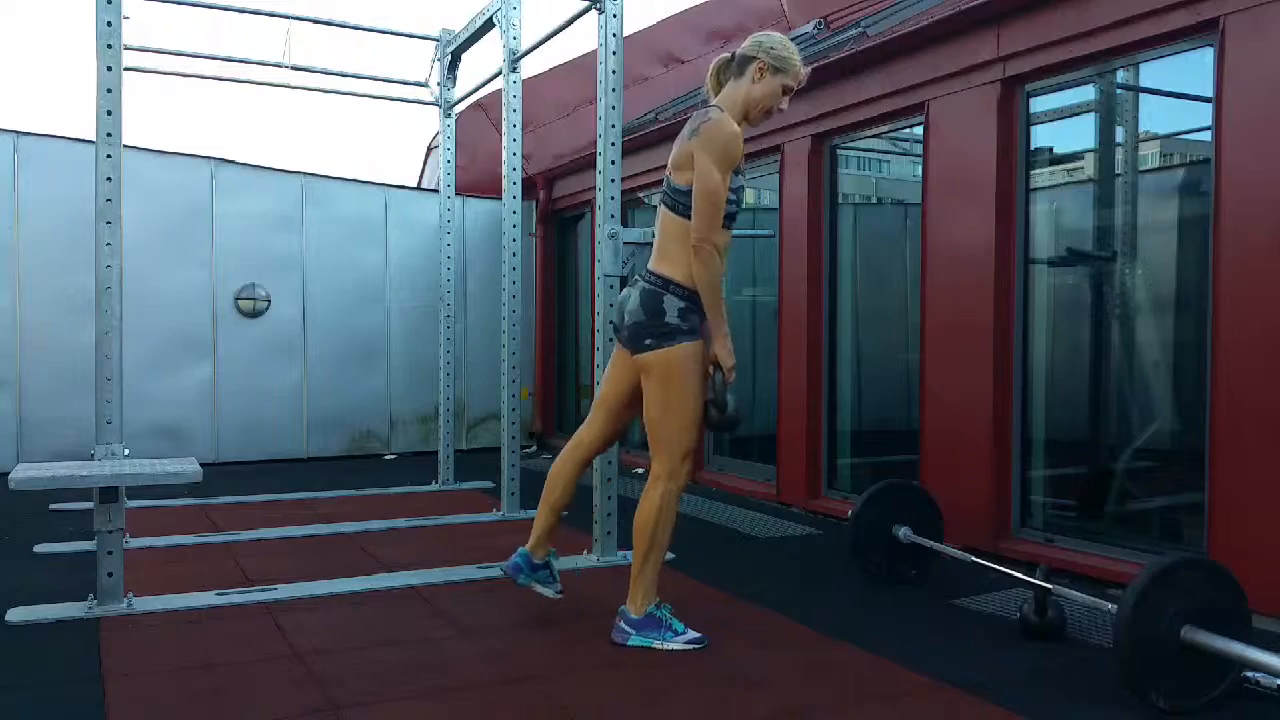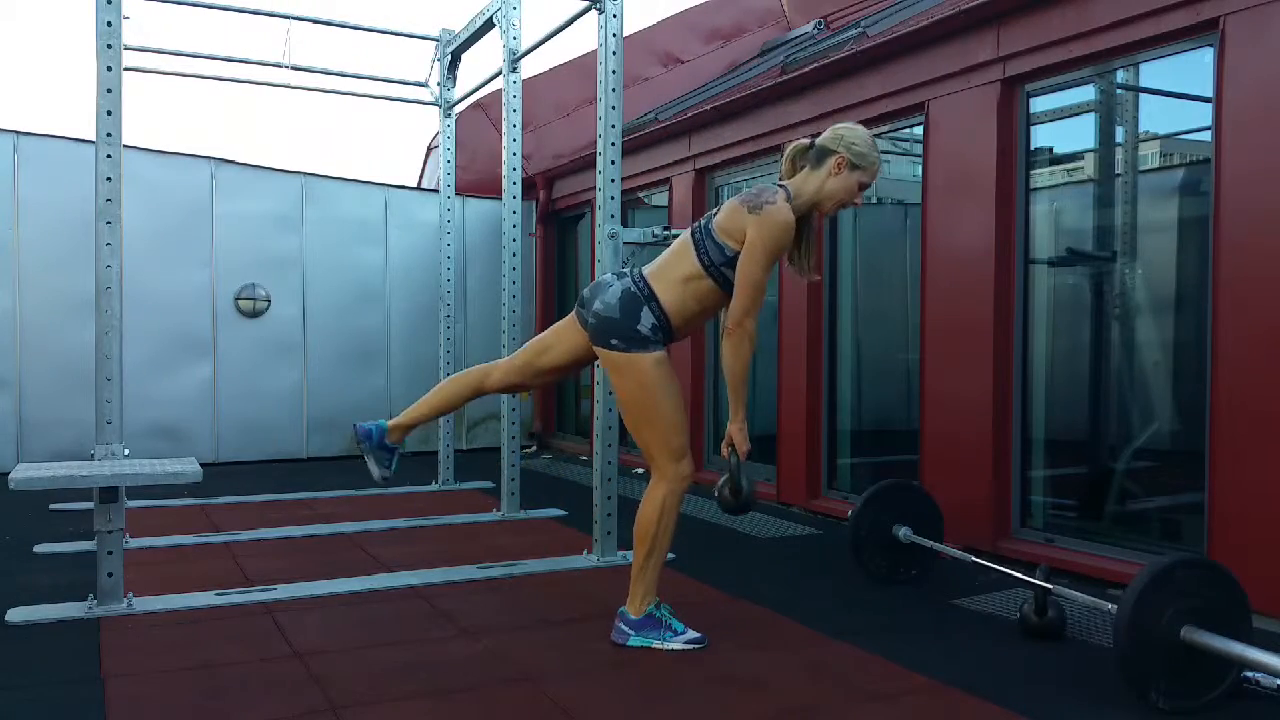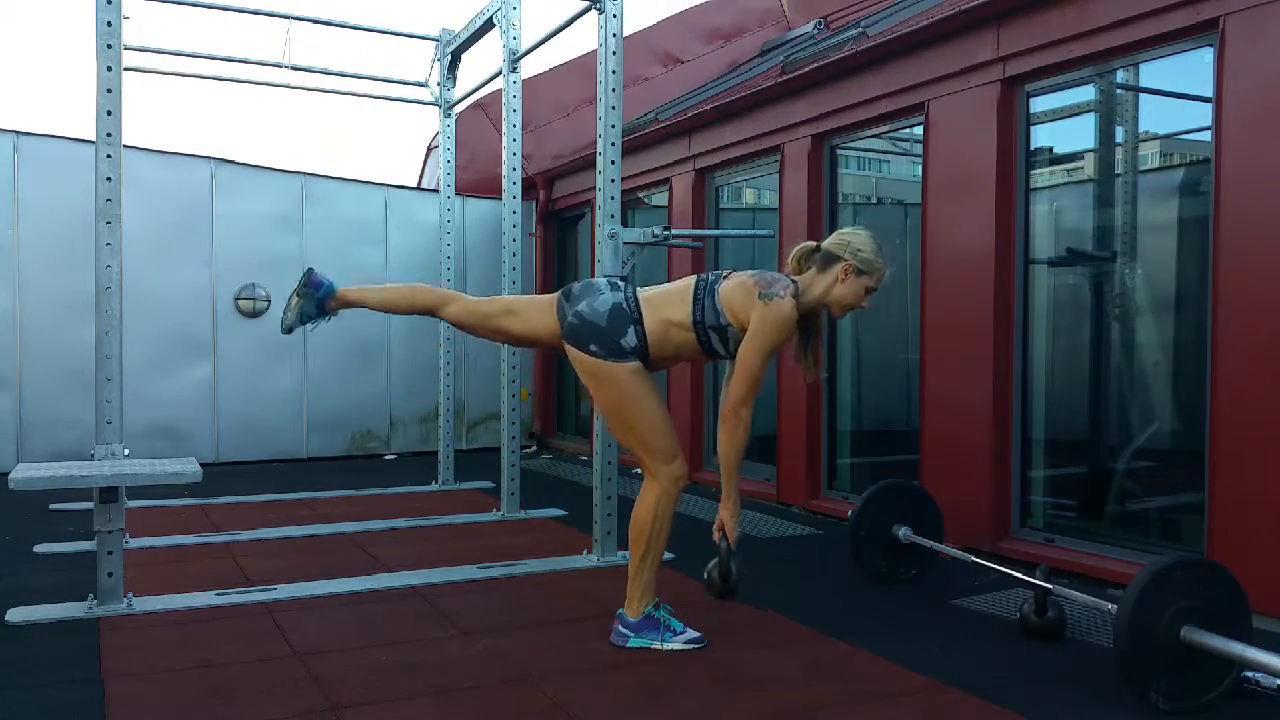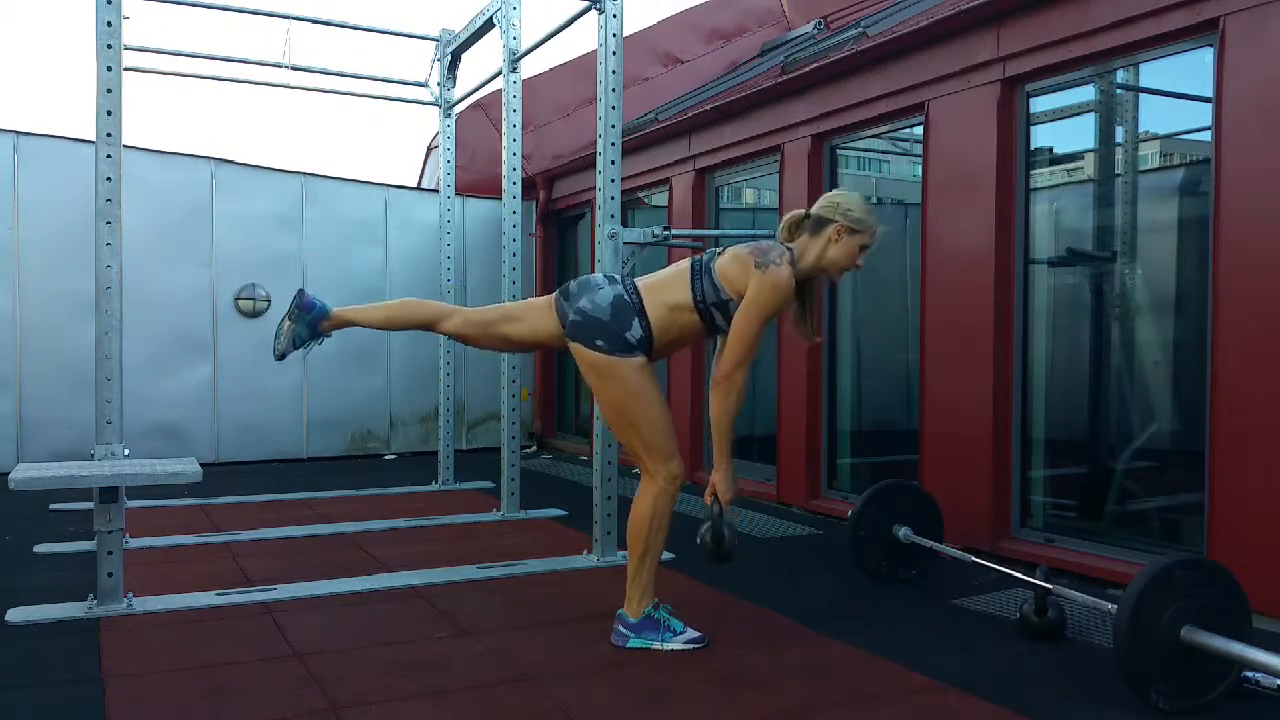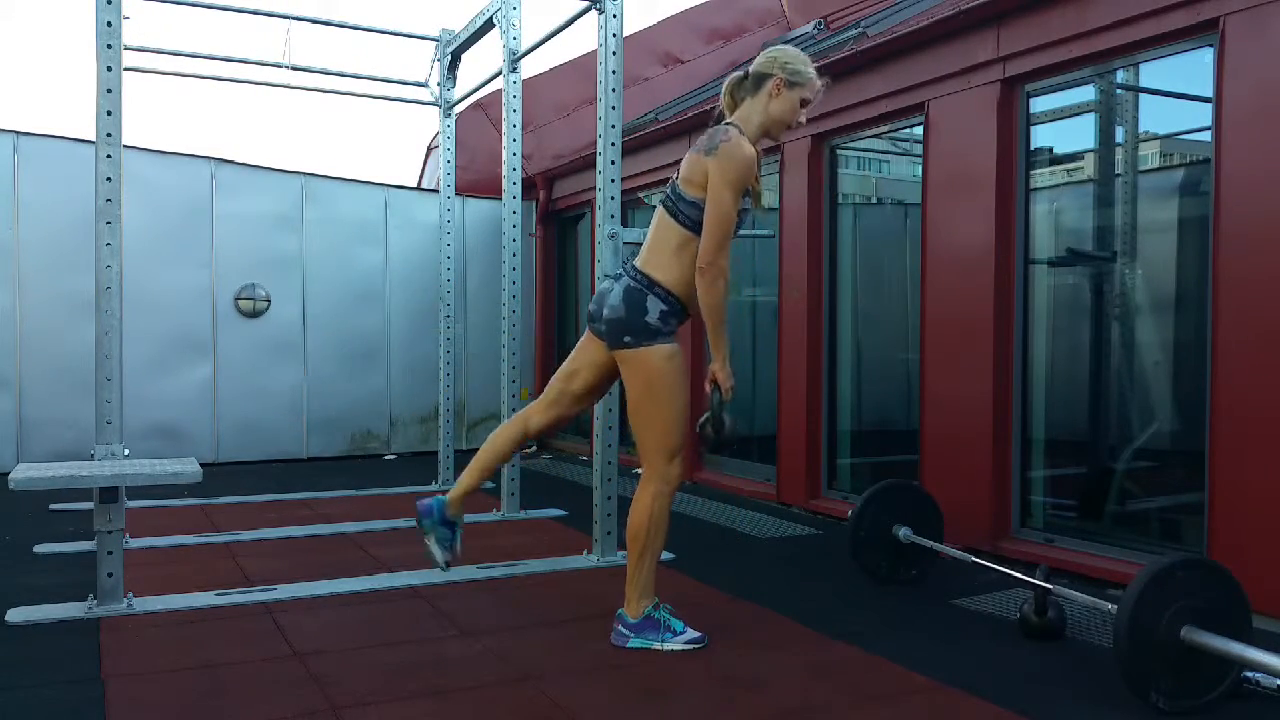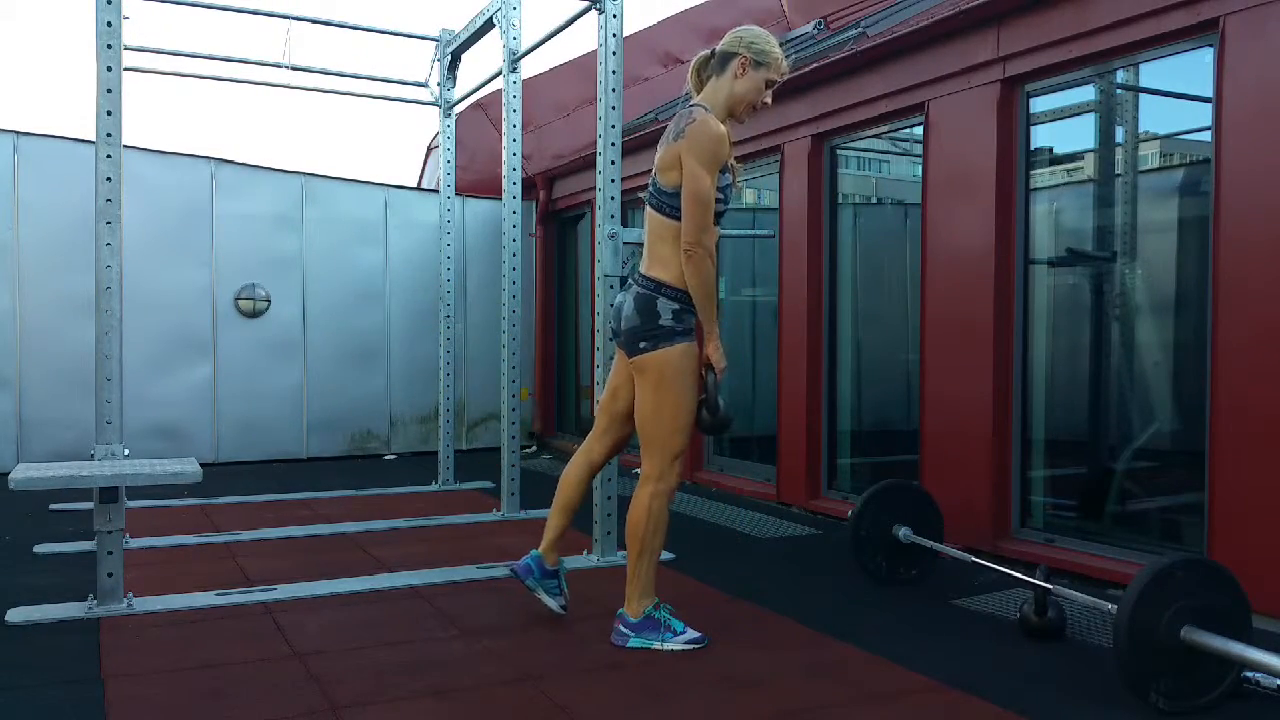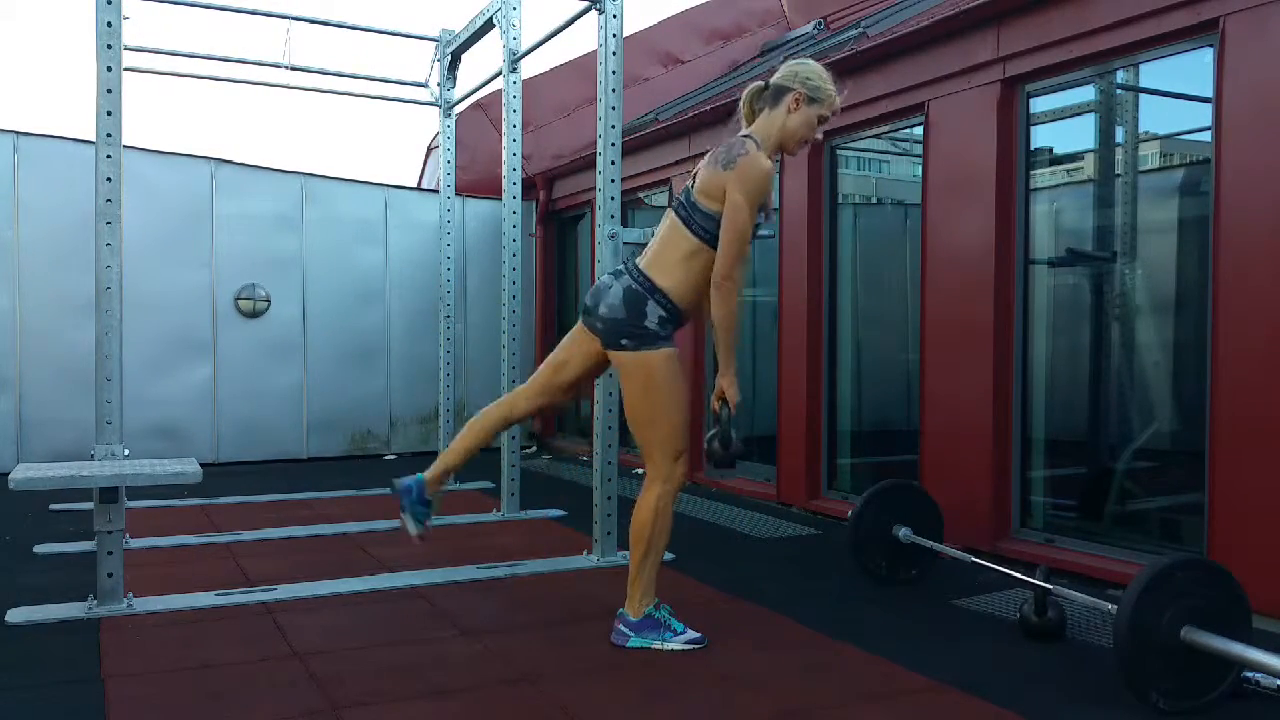
dt=0.7s
person 1, frame 1
left shoulder: (708, 127)
right shoulder: (720, 129)
right elbow: (705, 245)
left wrist: (709, 331)
right wrist: (722, 337)
left hip: (648, 303)
right hip: (668, 311)
left knee: (594, 435)
right knee: (672, 469)
left ankle: (534, 553)
right ankle: (638, 615)
person 1, frame 2
left shoulder: (773, 204)
right shoulder: (778, 214)
left elbow: (732, 315)
right elbow: (739, 326)
left wrist: (735, 413)
right wrist: (738, 419)
left hip: (616, 300)
right hip: (634, 322)
left knee: (503, 373)
right knee: (673, 470)
left ankle: (389, 433)
right ankle: (637, 615)
person 1, frame 3
left shoulder: (778, 296)
right shoulder: (780, 309)
left elbow: (734, 405)
right elbow: (735, 412)
left wrist: (729, 493)
right wrist: (730, 500)
left hip: (594, 305)
right hip: (606, 330)
left knee: (454, 306)
right knee: (667, 472)
left ankle: (328, 295)
right ankle: (636, 617)
person 1, frame 4
left shoulder: (771, 262)
right shoulder: (778, 274)
left elbow: (725, 371)
right elbow: (727, 377)
right wrist: (723, 467)
left hip: (595, 302)
right hip: (609, 325)
left knee: (449, 318)
right knee: (665, 470)
left ankle: (320, 315)
right ankle: (636, 617)
person 1, frame 5
left shoulder: (719, 141)
right shoulder: (738, 150)
right elbow: (711, 265)
left wrist: (711, 350)
right wrist: (721, 357)
left hip: (624, 298)
right hip: (647, 312)
left knee: (543, 411)
right knee: (663, 470)
left ankle: (447, 509)
right ankle: (636, 617)
person 1, frame 6
left shoulder: (688, 125)
right shoulder: (707, 130)
right elbow: (695, 247)
left wrist: (700, 330)
right wrist: (713, 336)
left hip: (644, 305)
right hip: (663, 313)
left knee: (601, 444)
right knee: (661, 474)
left ankle: (544, 560)
right ankle: (637, 617)
person 1, frame 7
left shoulder: (735, 151)
right shoulder: (755, 165)
right elbow: (724, 279)
left wrist: (720, 362)
right wrist: (727, 370)
left hip: (619, 296)
right hip: (641, 316)
left knee: (525, 401)
right knee: (668, 470)
left ankle: (424, 486)
right ankle: (637, 617)
